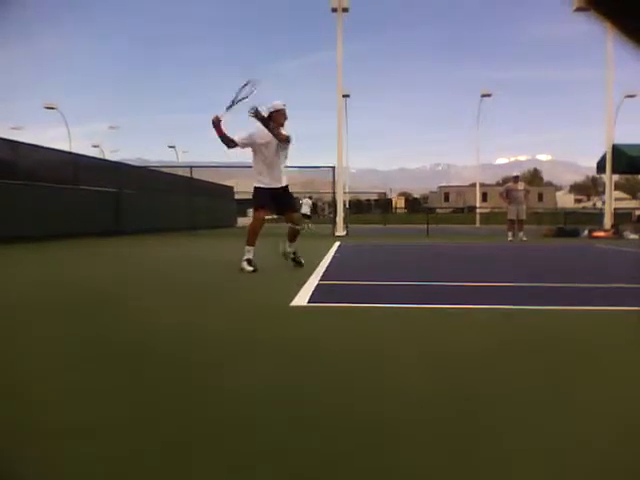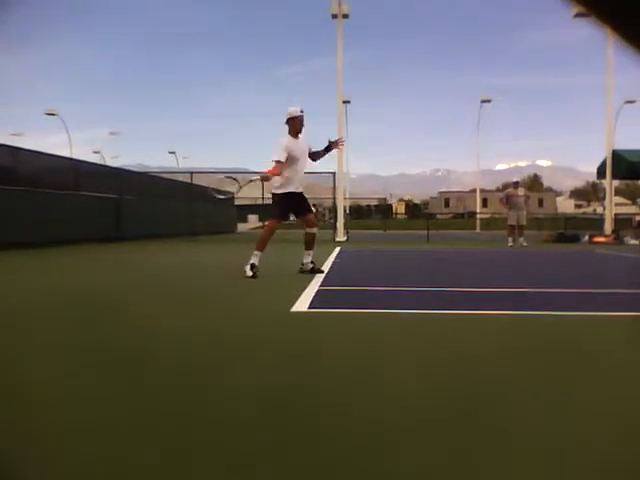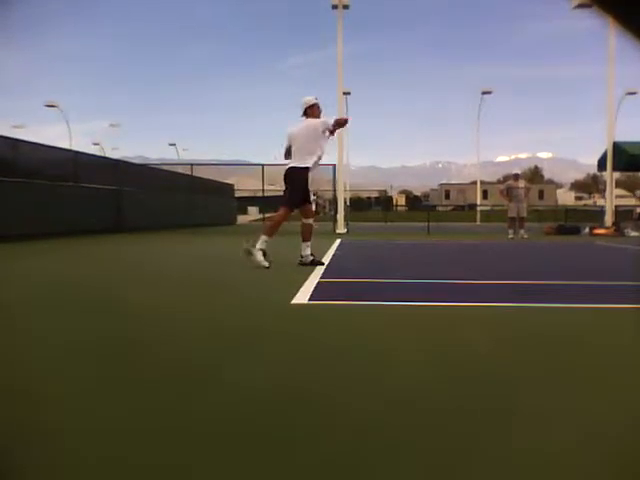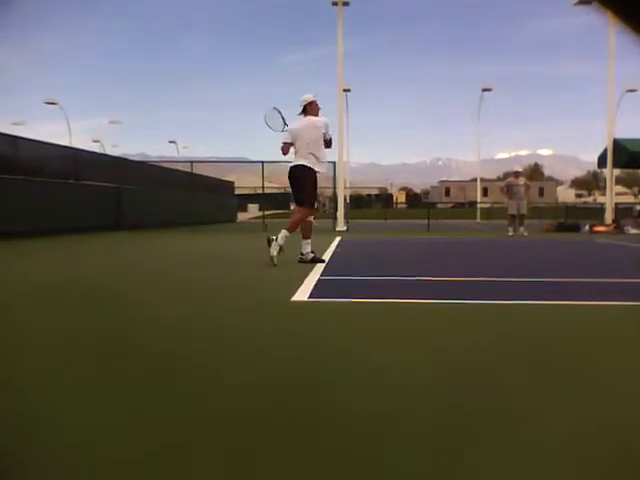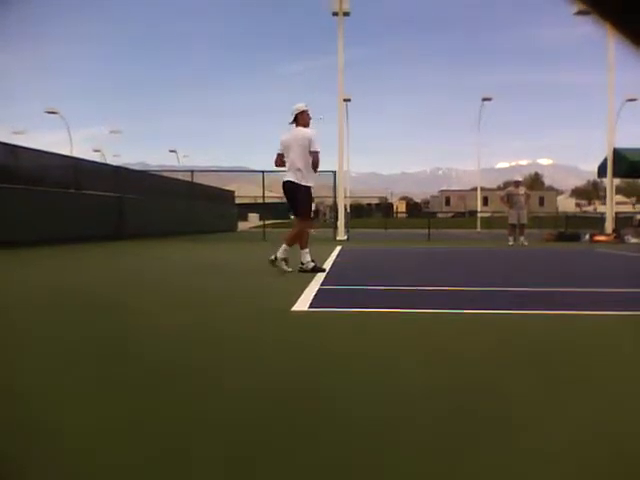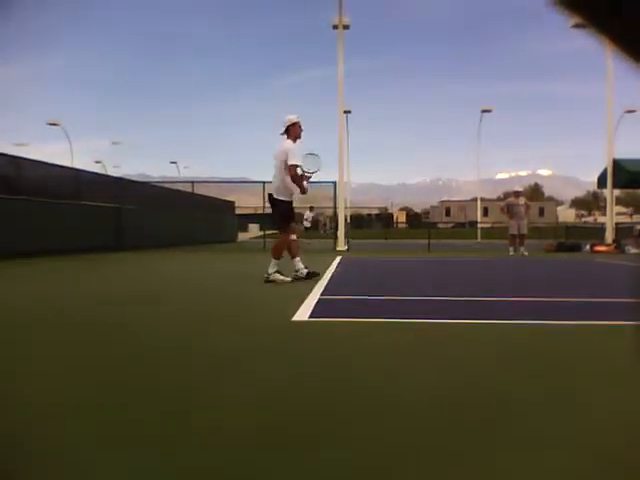
dt=0.3s
person 1, frame 1
left shoulder: (283, 135)
right shoulder: (255, 134)
left elbow: (282, 139)
right elbow: (230, 144)
left wrist: (263, 120)
right wrist: (218, 128)
left hip: (280, 185)
right hip: (262, 185)
left knee: (296, 220)
right knee: (259, 218)
left ankle: (290, 249)
right ankle: (247, 257)
person 1, frame 2
left shoulder: (302, 141)
right shoulder: (284, 143)
left elbow: (313, 157)
right elbow: (279, 166)
left wrist: (329, 147)
right wrist: (270, 174)
left hip: (296, 192)
right hip: (282, 192)
left knee: (311, 222)
right knee: (273, 224)
left ankle: (307, 263)
right ankle: (252, 263)
person 1, frame 3
left shoulder: (294, 130)
right shoulder: (320, 124)
left elbow: (287, 155)
right elbow: (341, 122)
right wrist: (332, 130)
left hip: (295, 173)
right hip: (299, 173)
left knee: (308, 213)
right knee: (285, 211)
left ankle: (305, 255)
right ankle: (260, 247)
person 1, frame 4
left shoulder: (293, 127)
right shoulder: (322, 122)
left elbow: (284, 151)
right elbow: (328, 144)
left hip: (296, 169)
right hip: (307, 170)
left knee: (307, 211)
right knee: (305, 211)
left ankle: (306, 252)
right ankle: (279, 240)
person 1, frame 5
left shoulder: (285, 137)
right shoulder: (309, 134)
left elbow: (278, 163)
right elbow: (315, 162)
right wrist: (313, 170)
left hip: (289, 182)
right hip: (301, 184)
left knee: (302, 223)
right knee: (303, 224)
left ankle: (306, 262)
right ankle: (280, 255)
person 1, frame 6
left shoulder: (283, 147)
right shoulder: (291, 148)
right elbow: (292, 173)
left wrist: (300, 178)
right wrist: (302, 187)
left hip: (282, 196)
right hip: (280, 197)
left knee: (290, 232)
right knee: (284, 234)
left ankle: (299, 269)
right ankle: (272, 272)
